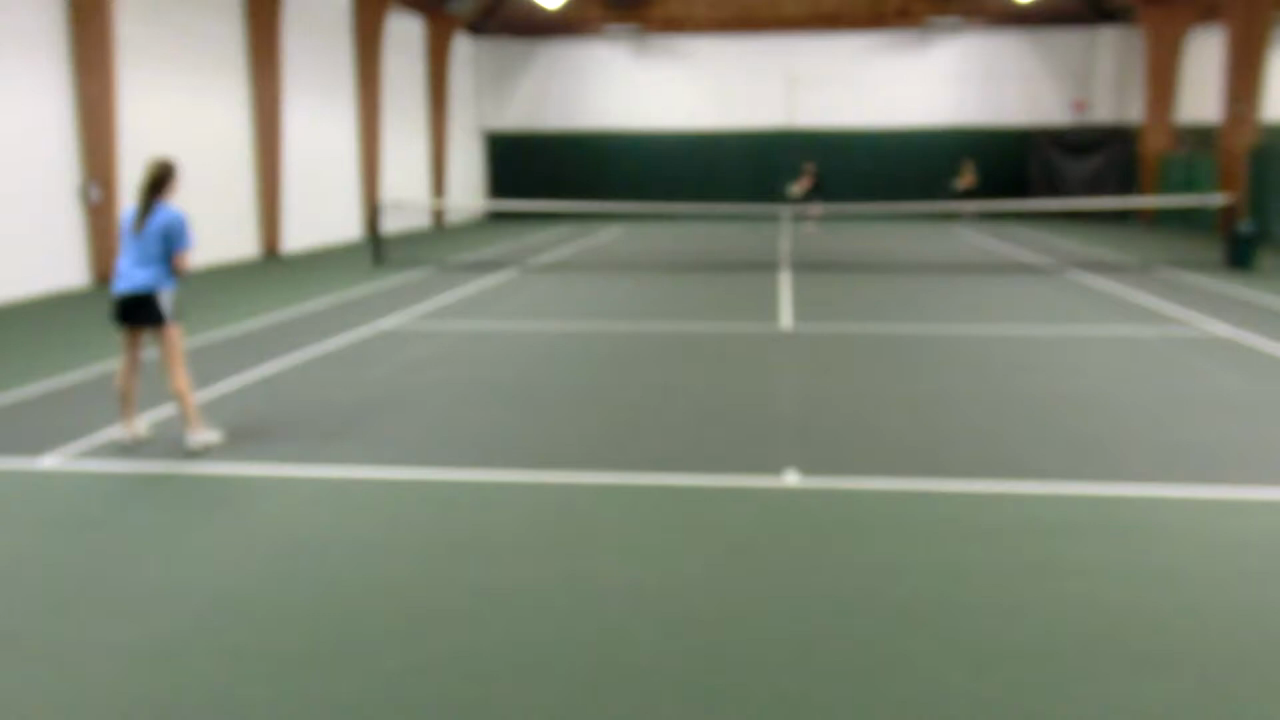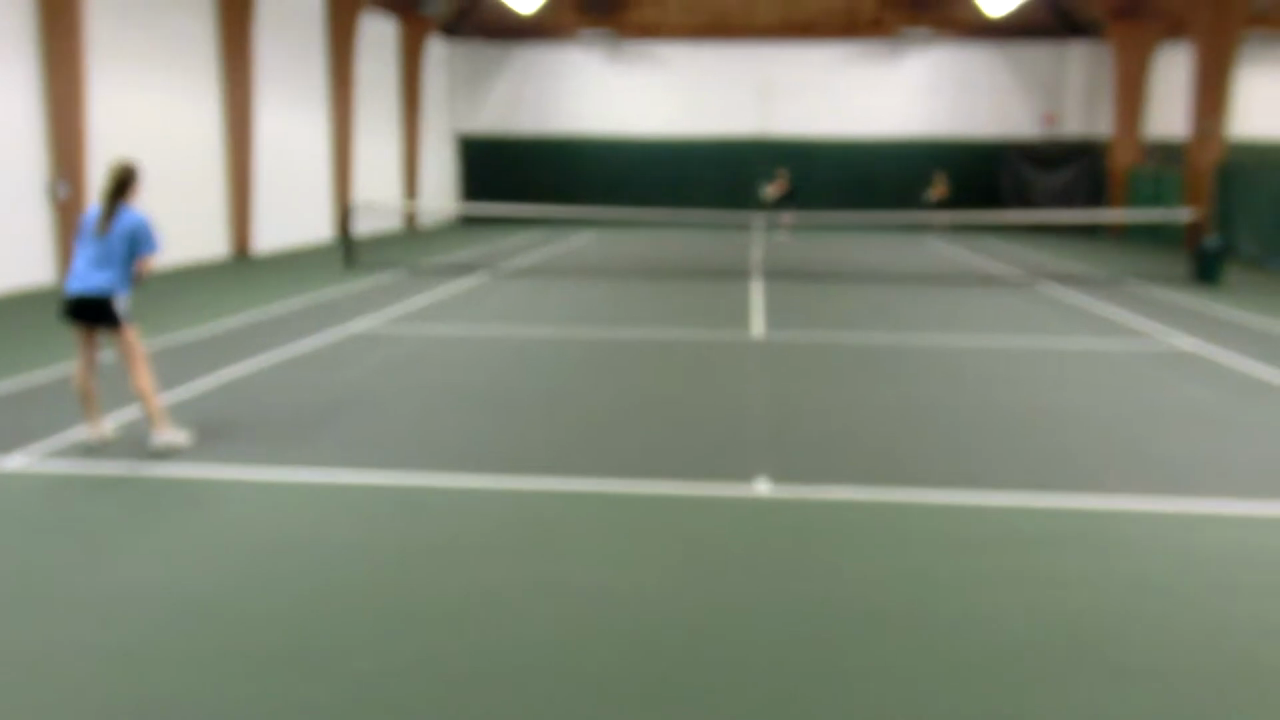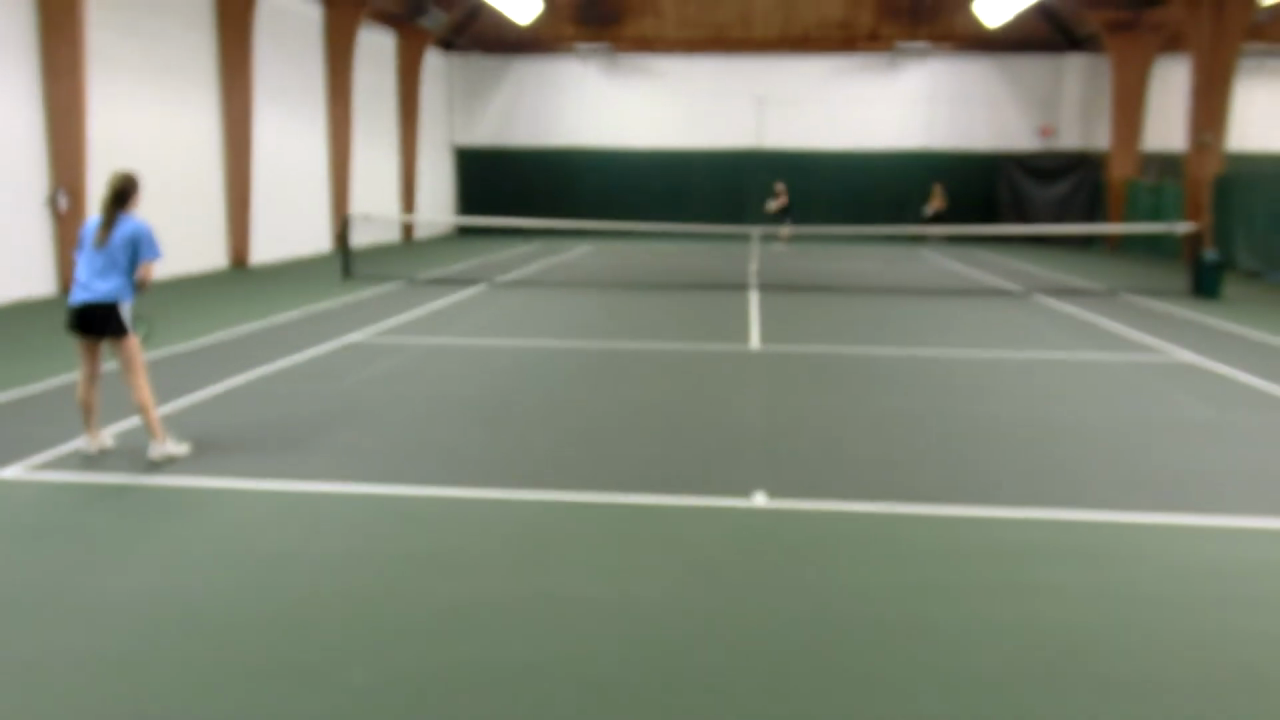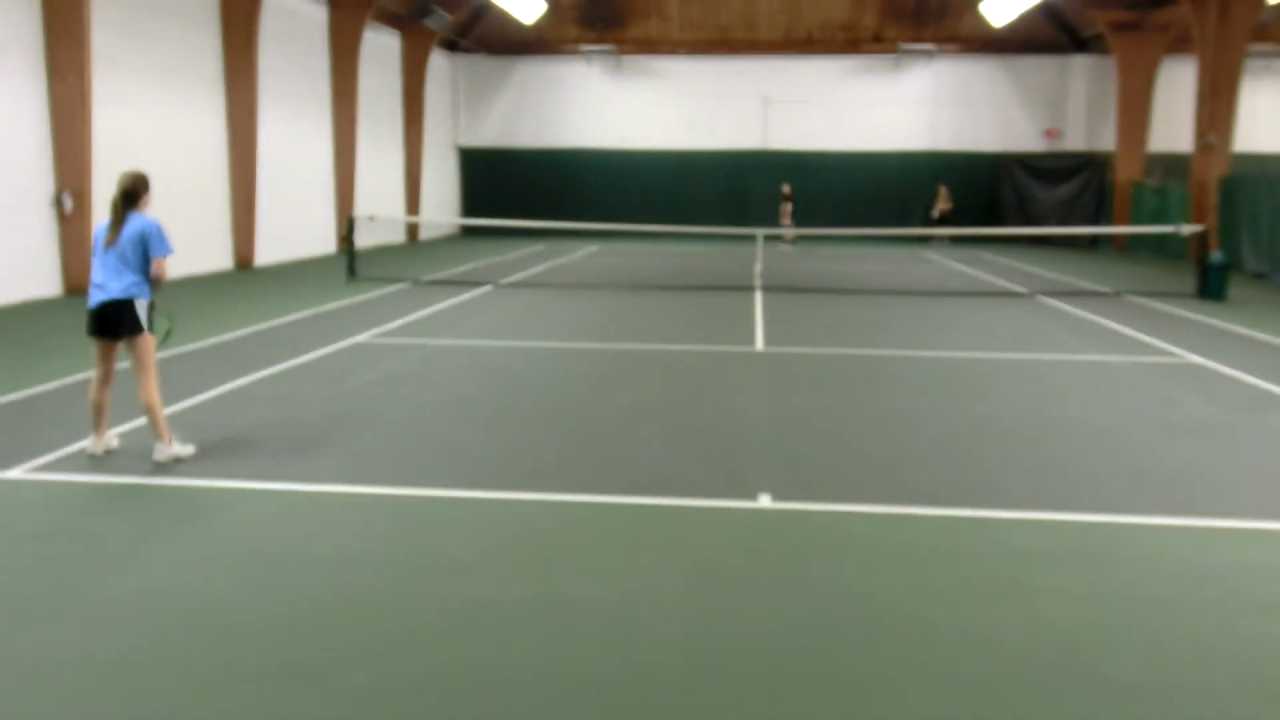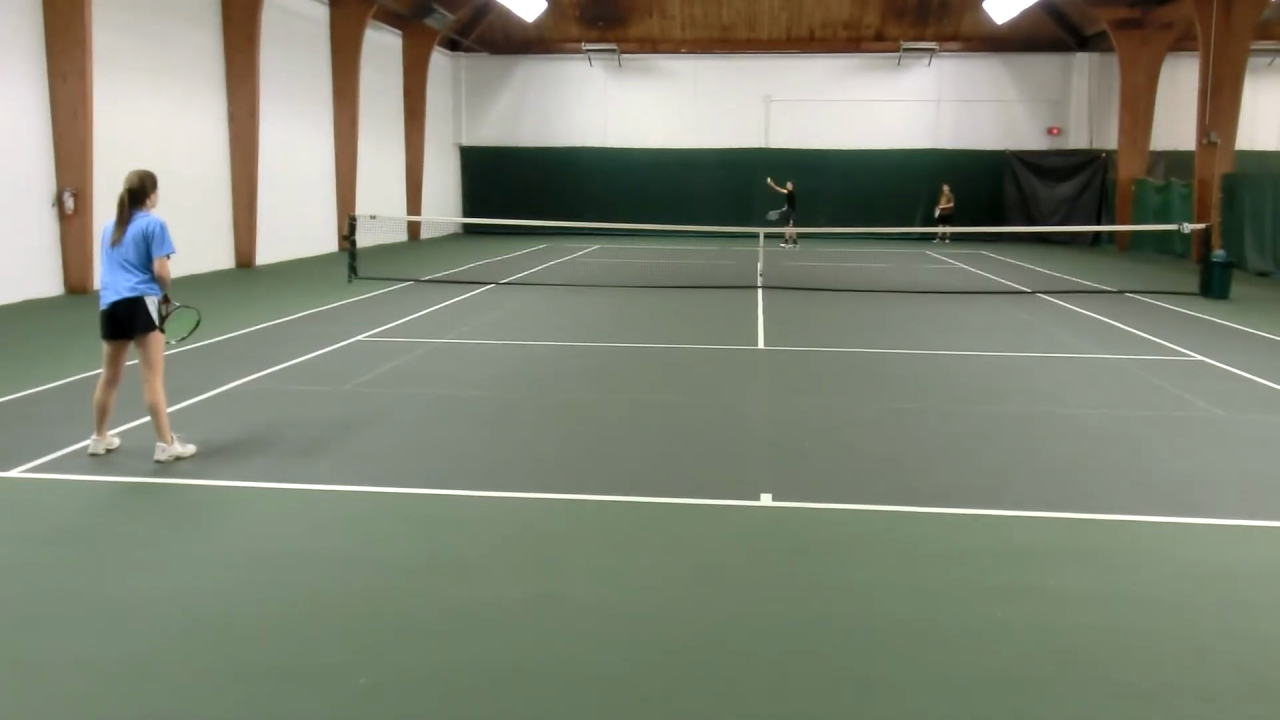
dt=0.3s
person 1, frame 1
left shoulder: (131, 214)
right shoulder: (172, 217)
left elbow: (124, 253)
right elbow: (179, 265)
right wrist: (172, 272)
left hip: (124, 292)
right hip: (153, 293)
left knee: (130, 360)
right knee: (176, 365)
left ankle: (129, 425)
right ankle: (194, 429)
person 1, frame 2
left shoulder: (91, 214)
right shoulder: (137, 222)
left elbow: (79, 251)
right elbow: (142, 270)
left hip: (77, 293)
right hip: (108, 295)
left knee: (85, 360)
right knee: (138, 364)
left ankle: (95, 425)
right ankle: (161, 428)
person 1, frame 3
left shoulder: (90, 225)
right shoulder: (138, 229)
left elbow: (80, 263)
right elbow: (144, 277)
left hip: (80, 304)
right hip: (112, 305)
left knee: (89, 373)
right knee: (136, 376)
left ankle: (92, 437)
right ankle: (158, 441)
person 1, frame 4
left shoulder: (103, 227)
right shoulder: (148, 225)
left elbow: (97, 267)
right elbow: (158, 272)
right wrist: (148, 288)
left hip: (99, 304)
right hip: (128, 303)
left knee: (102, 375)
right knee: (147, 377)
left ankle: (98, 438)
right ankle: (164, 443)
person 1, frame 5
left shoulder: (110, 227)
right shoulder: (153, 224)
right elbow: (160, 271)
right wrist: (164, 291)
left hip: (109, 305)
right hip: (139, 303)
left knee: (109, 376)
right knee: (153, 377)
left ankle: (99, 438)
right ankle: (166, 444)
